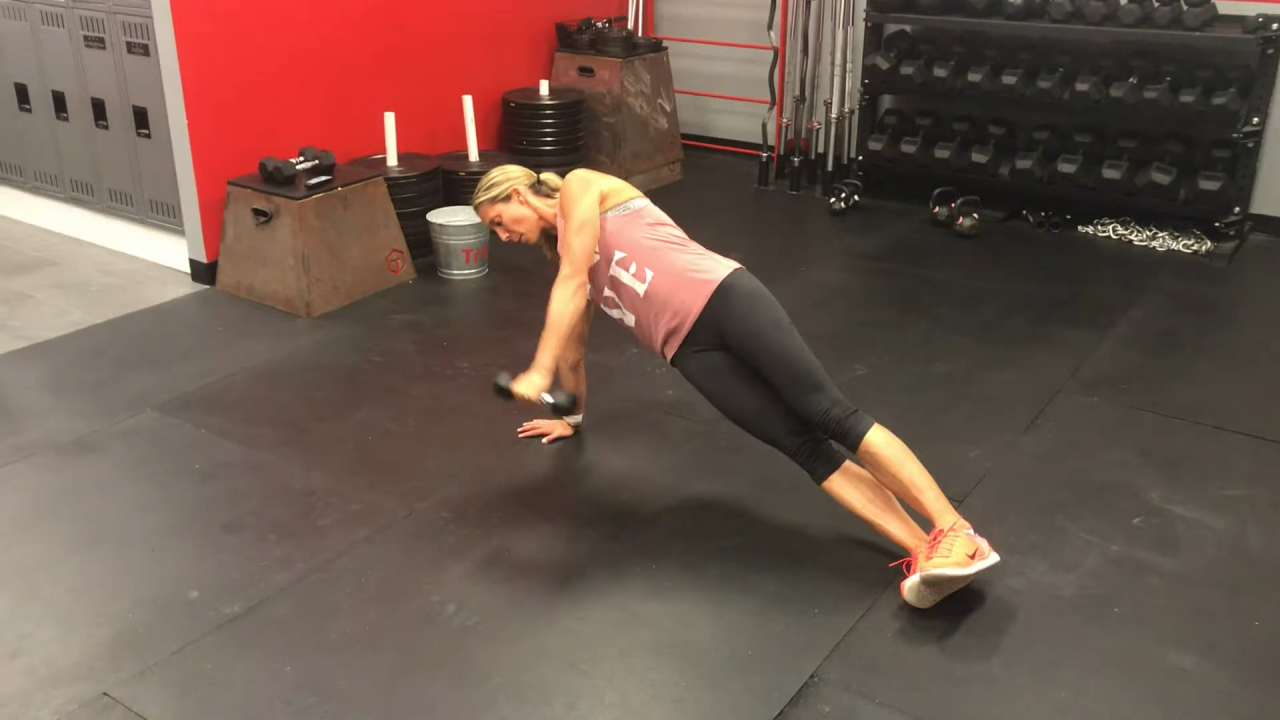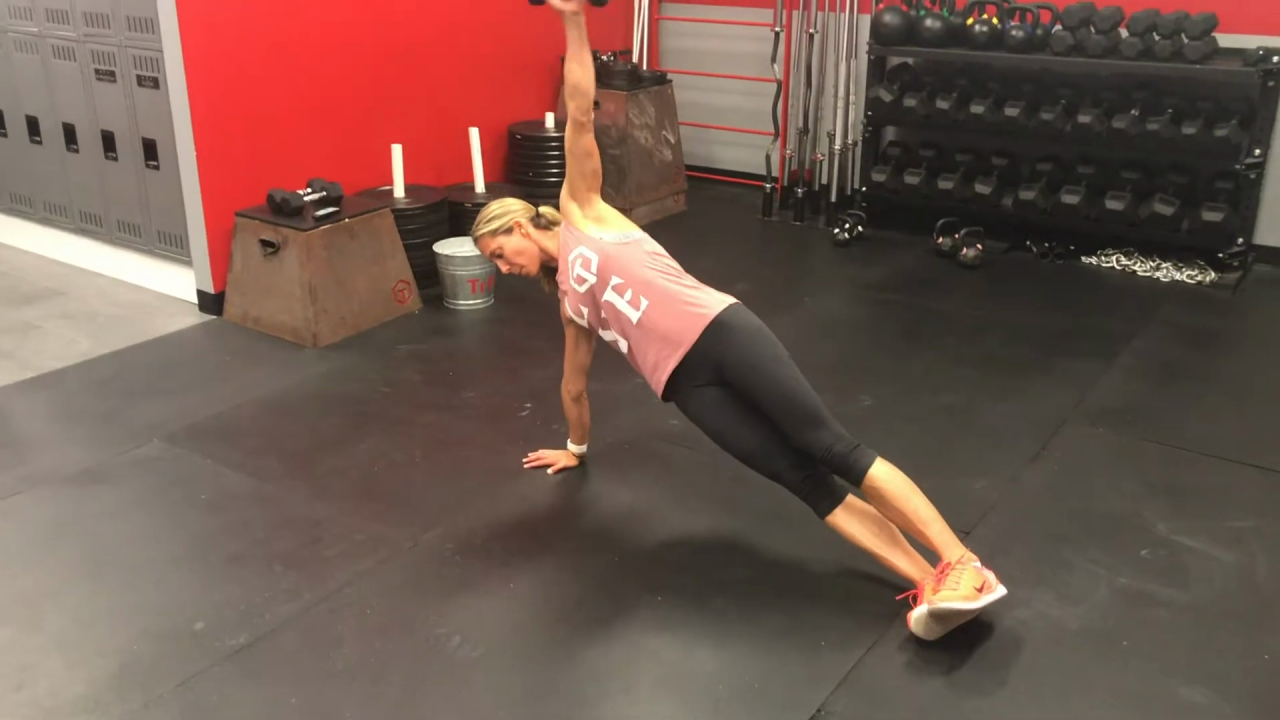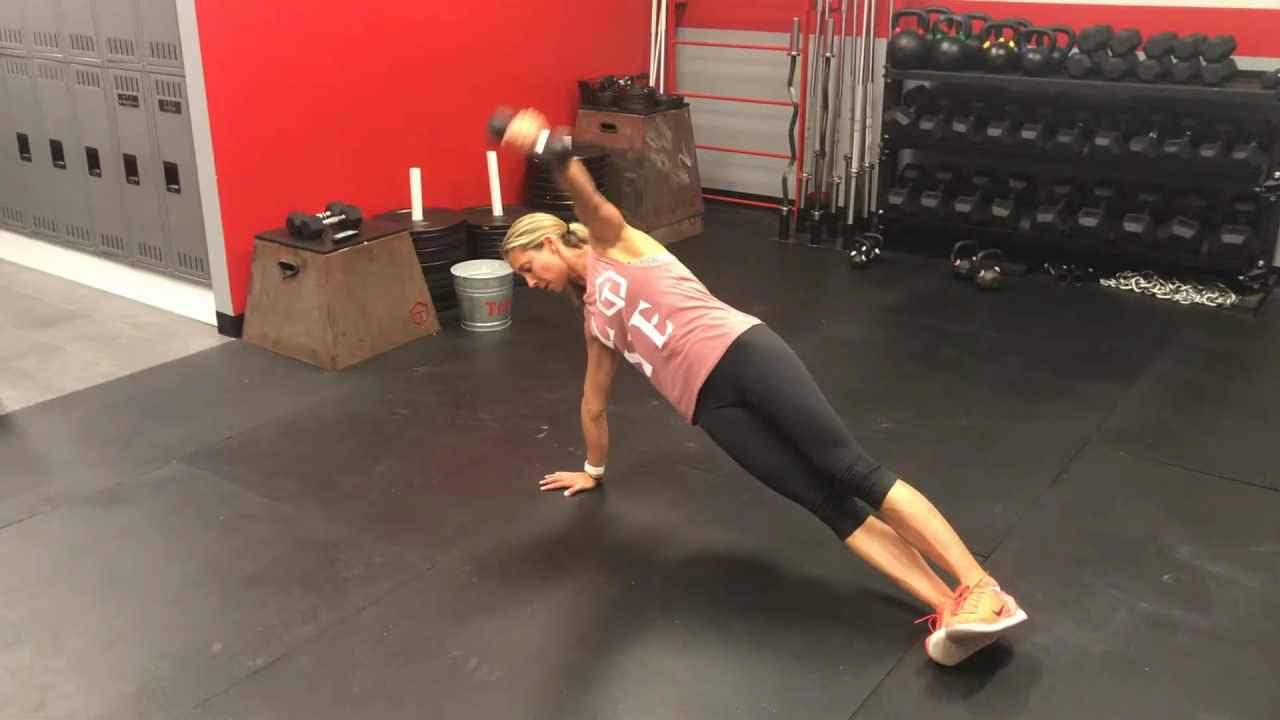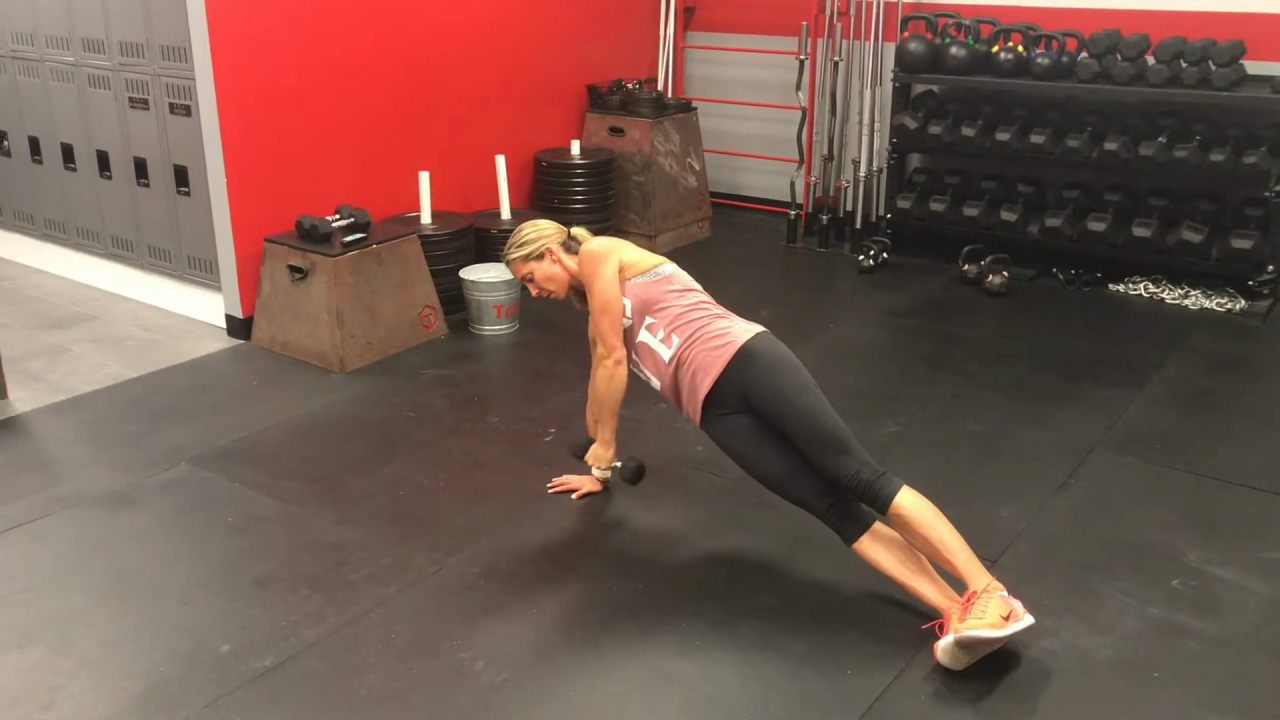
dt=1s
person 1, frame 1
left shoulder: (581, 188)
right shoulder: (566, 257)
left elbow: (574, 285)
right elbow: (572, 346)
left wrist: (538, 373)
right wrist: (570, 413)
left hip: (723, 296)
right hip: (690, 346)
left knee: (831, 415)
right knee: (805, 448)
left ankle: (955, 532)
right ankle: (922, 552)
person 1, frame 2
left shoulder: (580, 213)
right shoulder: (569, 297)
left elbow: (579, 115)
right elbow: (575, 382)
right wrist: (575, 448)
left hip: (720, 329)
right hip: (689, 382)
left knee: (834, 451)
right knee: (805, 481)
left ankle: (961, 565)
right ankle: (930, 585)
person 1, frame 3
left shoulder: (609, 244)
right shoulder: (595, 320)
left elbow: (586, 195)
right elbow: (594, 403)
left wrist: (543, 146)
right wrist: (593, 470)
left hip: (742, 352)
right hip: (711, 403)
left knee: (853, 471)
right knee: (828, 504)
left ankle: (981, 589)
right ankle: (948, 609)
person 1, frame 4
left shoulder: (599, 254)
right shoulder: (595, 317)
left elbow: (612, 360)
right elbow: (599, 396)
left wrist: (604, 444)
right wrist: (600, 470)
left hip: (747, 358)
right hip: (716, 407)
left knee: (860, 477)
right knee: (834, 507)
left ankle: (989, 594)
right ankle: (955, 613)
